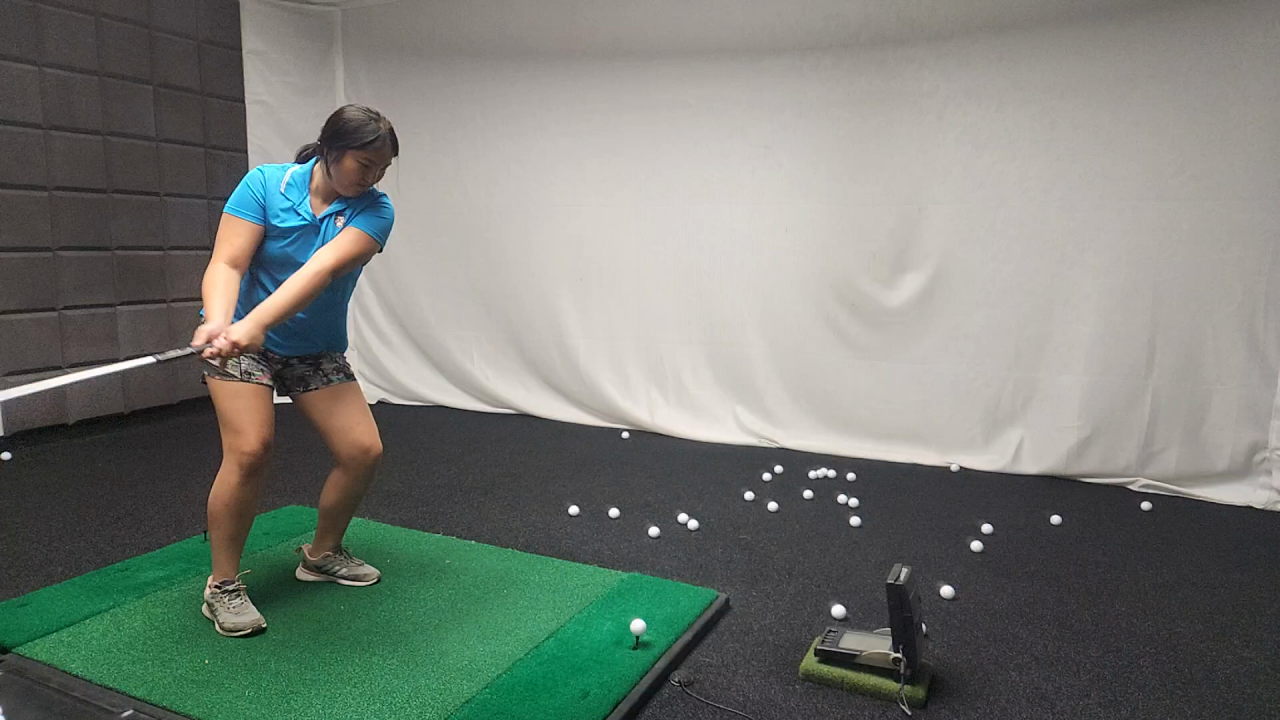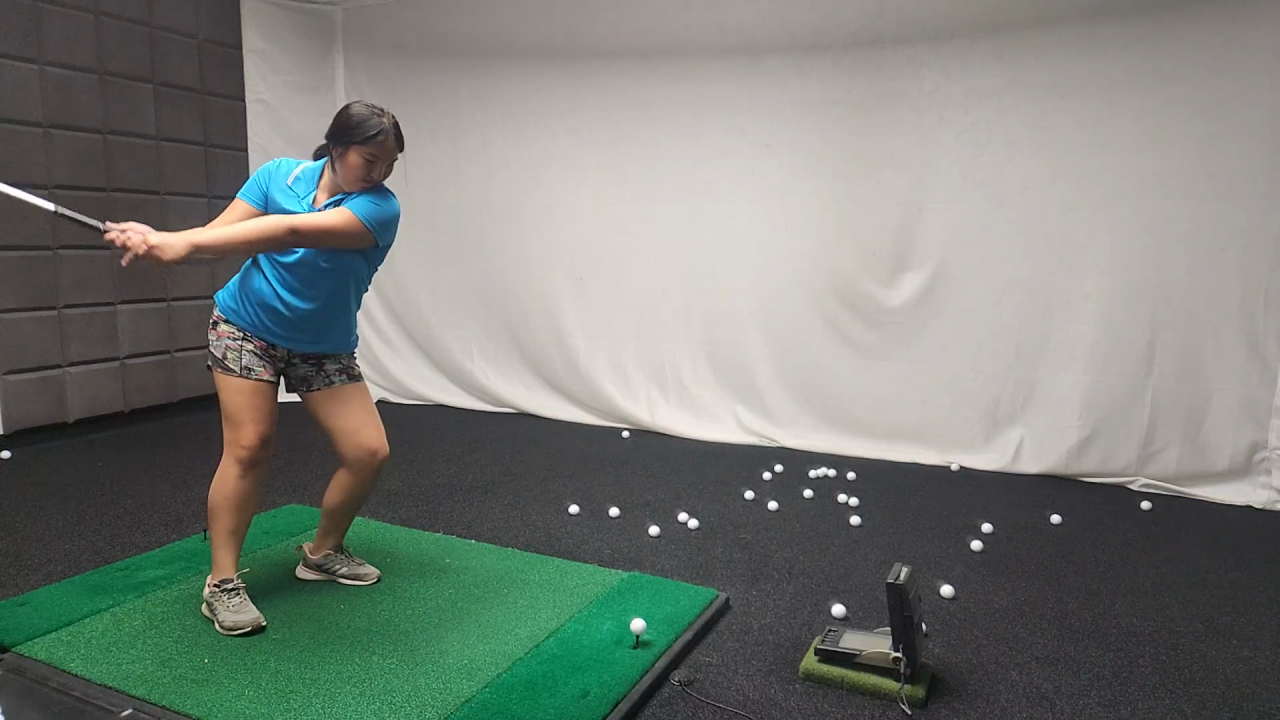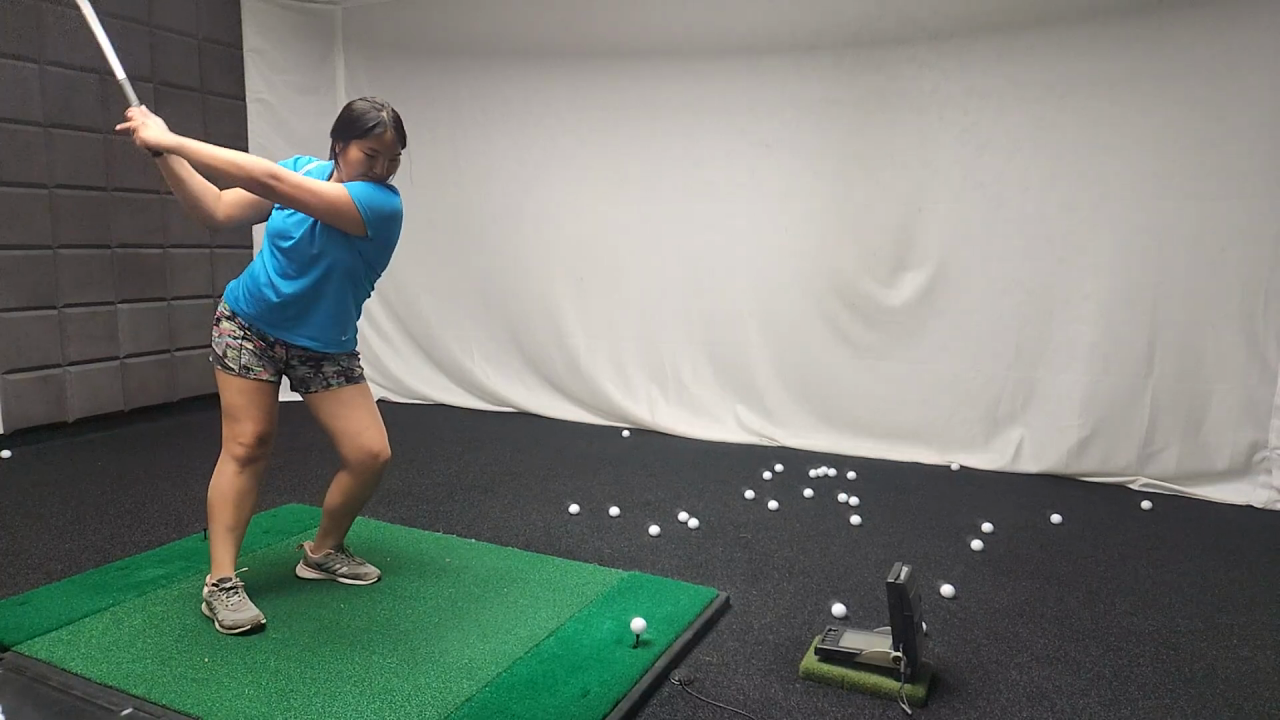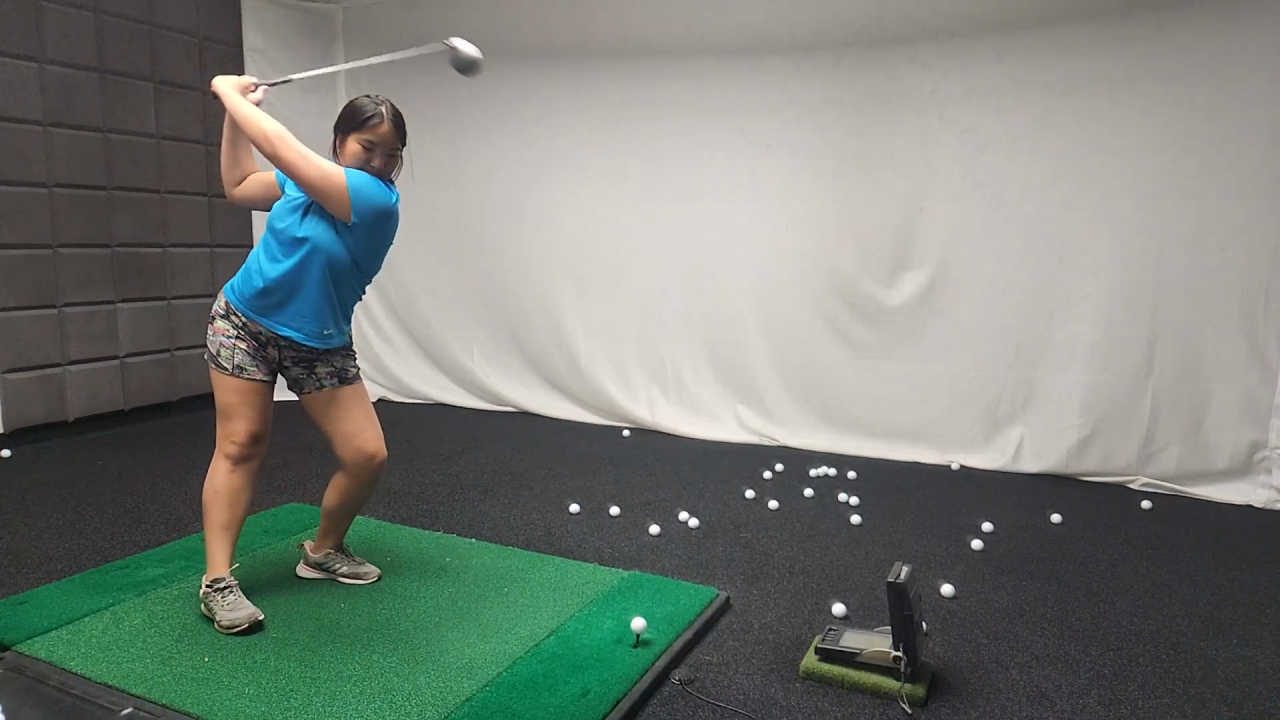
dt=1s
person 1, frame 1
left shoulder: (375, 211)
right shoulder: (264, 183)
left elbow: (321, 270)
right elbow: (227, 263)
left wrist: (254, 324)
right wrist: (218, 323)
left hip: (317, 349)
right hip: (243, 339)
left knee: (362, 450)
right knee: (248, 451)
left ankle: (321, 553)
right ankle: (222, 584)
person 1, frame 2
left shoulder: (380, 209)
right shoulder: (279, 174)
left elbow: (289, 232)
right elbow: (218, 234)
left wrist: (182, 243)
right wrist: (158, 238)
left hip: (324, 347)
right hip: (246, 327)
left knee: (369, 452)
right knee: (248, 448)
left ankle: (322, 553)
right ankle: (221, 582)
person 1, frame 3
left shoulder: (383, 205)
right shoulder: (302, 169)
left elbow: (270, 180)
right elbow: (216, 211)
left wrist: (171, 140)
right wrist: (163, 153)
left hip: (325, 346)
right hip: (248, 325)
left knee: (370, 454)
right knee: (246, 446)
left ankle: (322, 551)
right ankle: (221, 581)
person 1, frame 4
left shoulder: (379, 201)
right shoulder: (308, 174)
left elbow: (275, 141)
right elbow: (238, 186)
left wrist: (227, 90)
right wrist: (233, 109)
left hip: (320, 344)
right hip: (244, 321)
left knee: (367, 455)
right knee: (240, 444)
left ankle: (323, 551)
right ankle: (217, 581)
